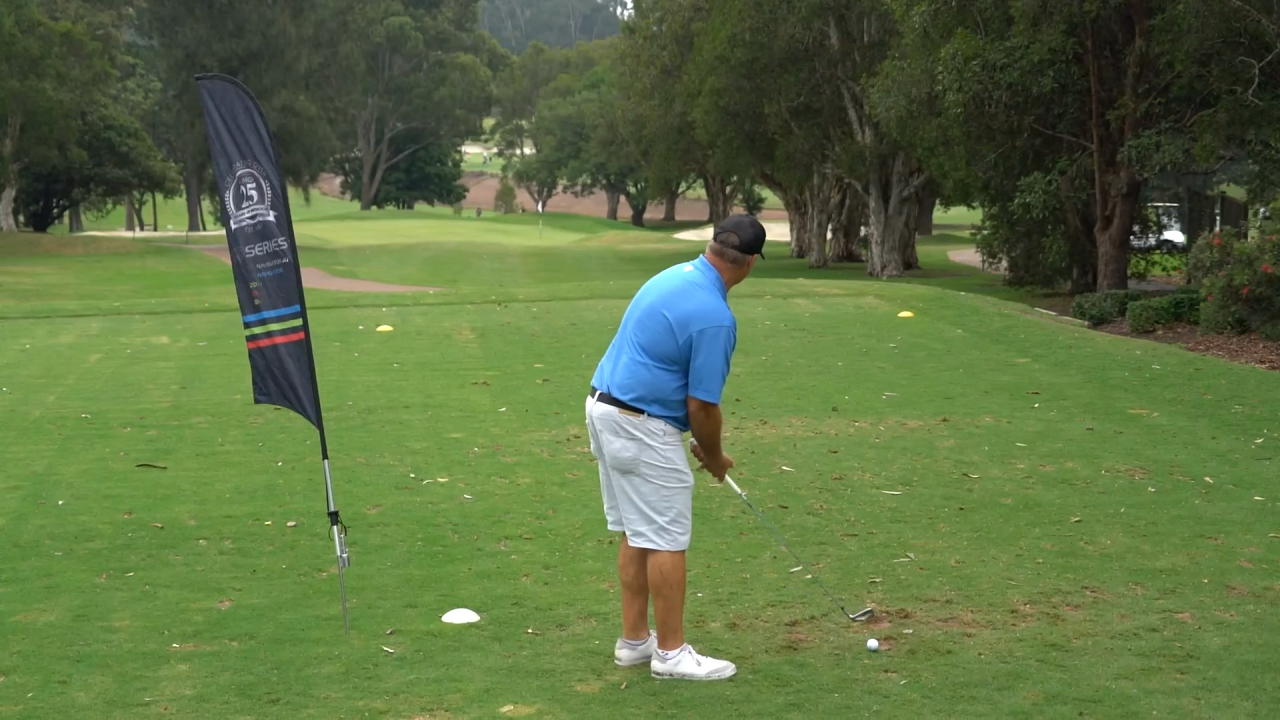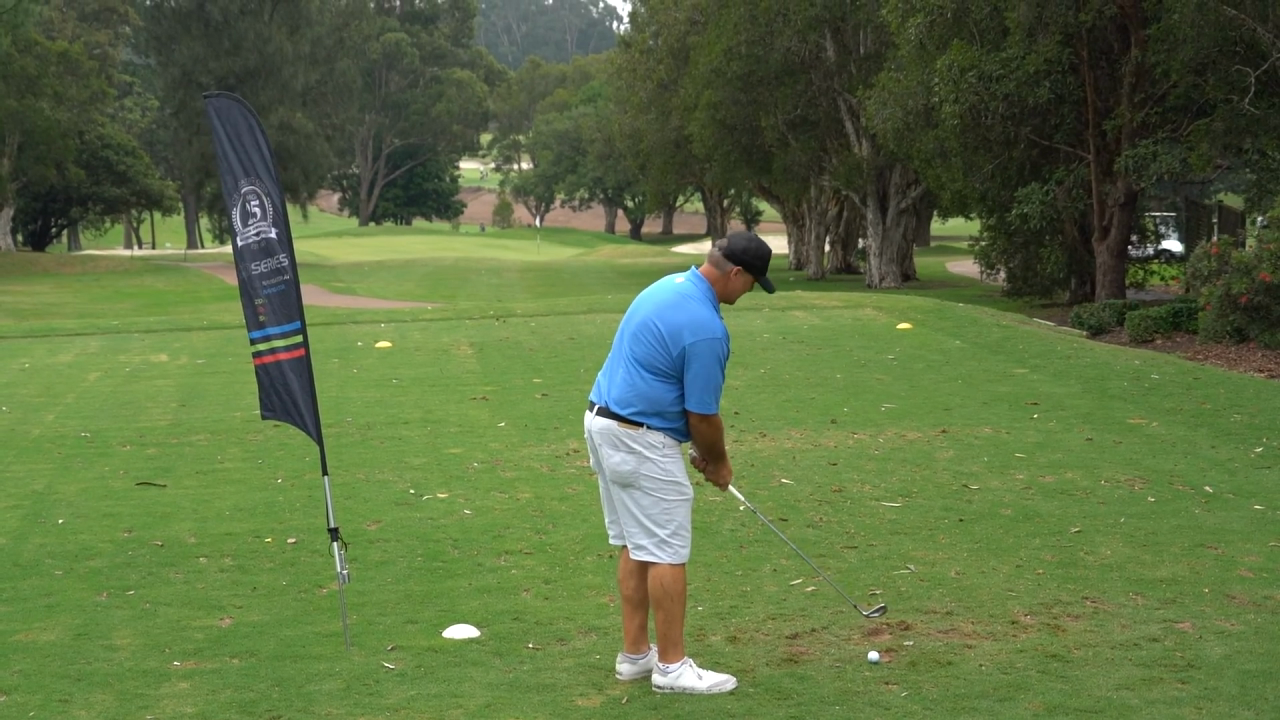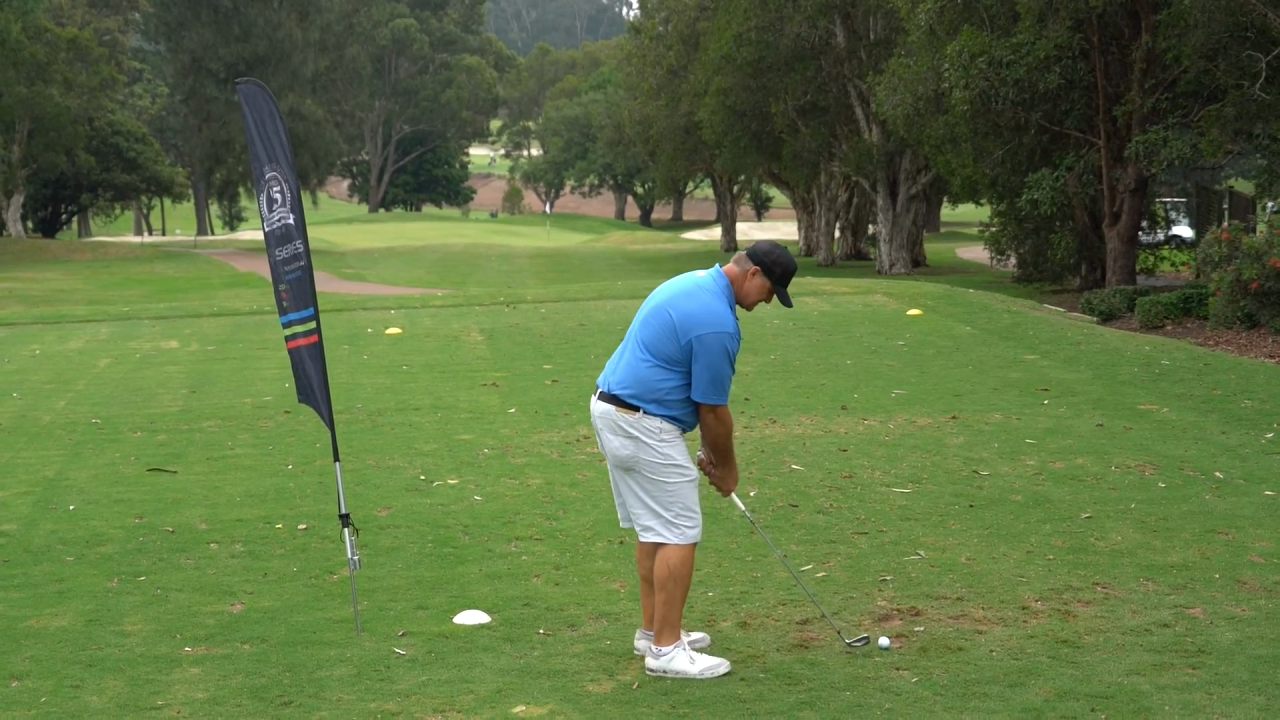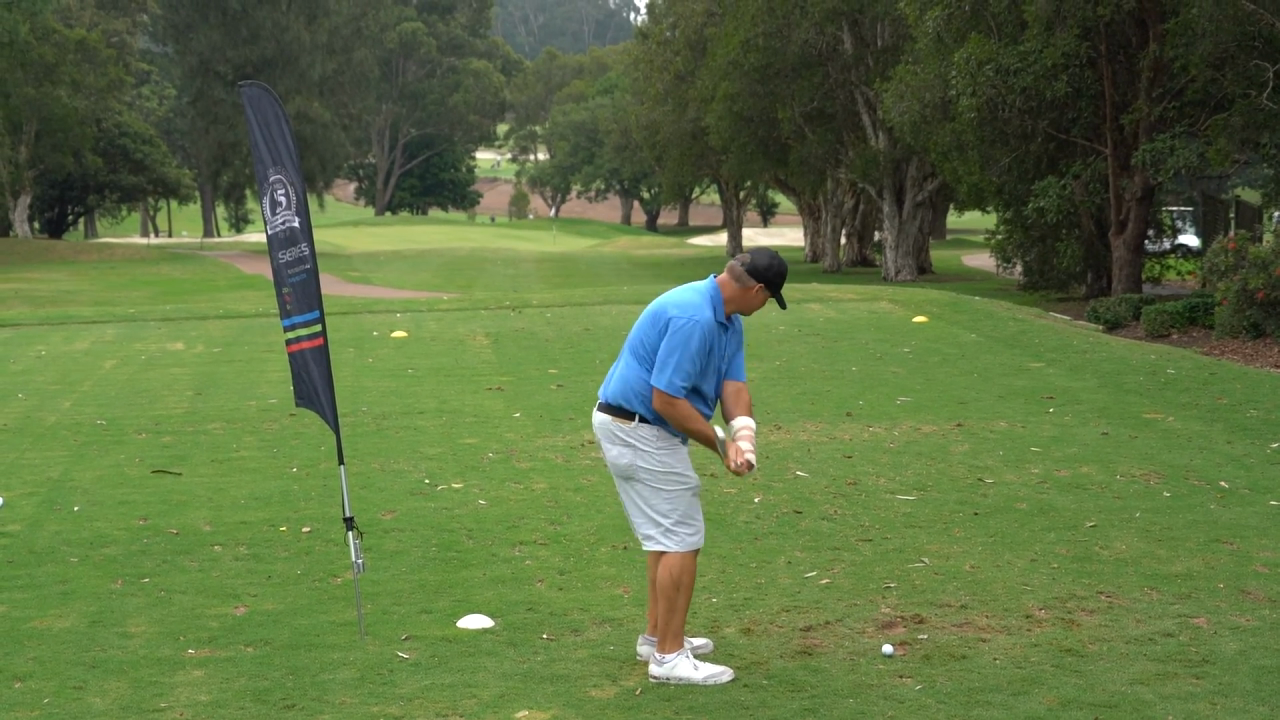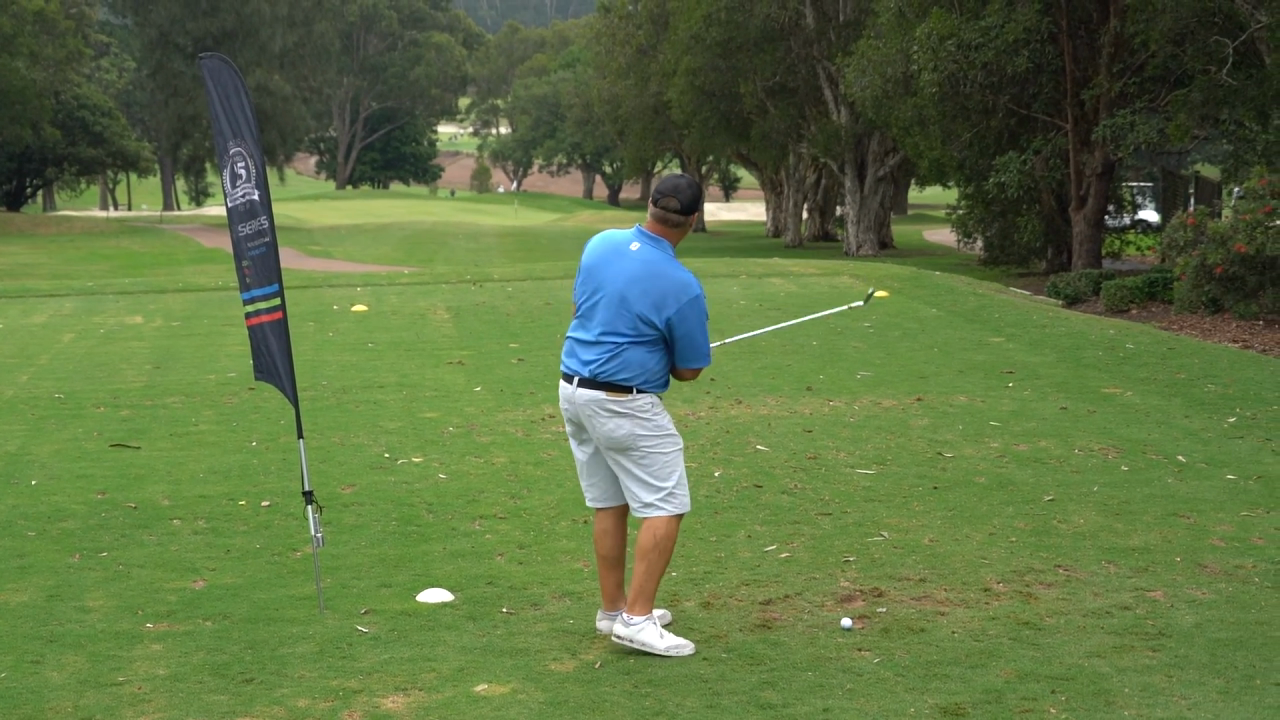
dt=1s
person 1, frame 1
left shoulder: (676, 275)
right shoulder: (714, 315)
right elbow: (702, 406)
left wrist: (702, 445)
right wrist: (714, 457)
left hip: (606, 409)
right hip: (642, 425)
left knee: (636, 533)
right knee: (666, 539)
left ankle: (634, 639)
right ankle: (670, 652)
person 1, frame 2
left shoulder: (672, 286)
right shoulder: (705, 327)
right elbow: (702, 416)
left wrist: (702, 451)
right wrist: (718, 462)
left hip: (606, 423)
right hip: (640, 438)
left knee: (636, 546)
right knee: (666, 552)
left ankle: (636, 652)
right ankle: (672, 666)
person 1, frame 3
left shoulder: (696, 283)
right shoulder: (716, 321)
right elbow: (713, 409)
left wrist: (712, 452)
right wrist: (727, 465)
left hip: (616, 410)
right hip: (642, 423)
left knee: (653, 529)
right knee: (678, 533)
left ankle: (653, 630)
right ankle: (666, 649)
person 1, frame 4
left shoulder: (728, 322)
right shoulder: (693, 318)
left elbow: (734, 385)
right elbow: (664, 400)
left wrist: (743, 441)
right wrist: (721, 445)
left hip: (623, 424)
right hip: (640, 432)
left knee: (664, 534)
right knee: (680, 542)
left ankle: (658, 636)
right ankle: (669, 656)
person 1, frame 5
left shoulder: (601, 243)
right shoulder: (682, 287)
right elbow: (690, 371)
left hip: (577, 391)
right hip: (624, 403)
left knee: (609, 505)
right knee: (665, 507)
left ankle: (614, 608)
right ankle: (639, 618)
